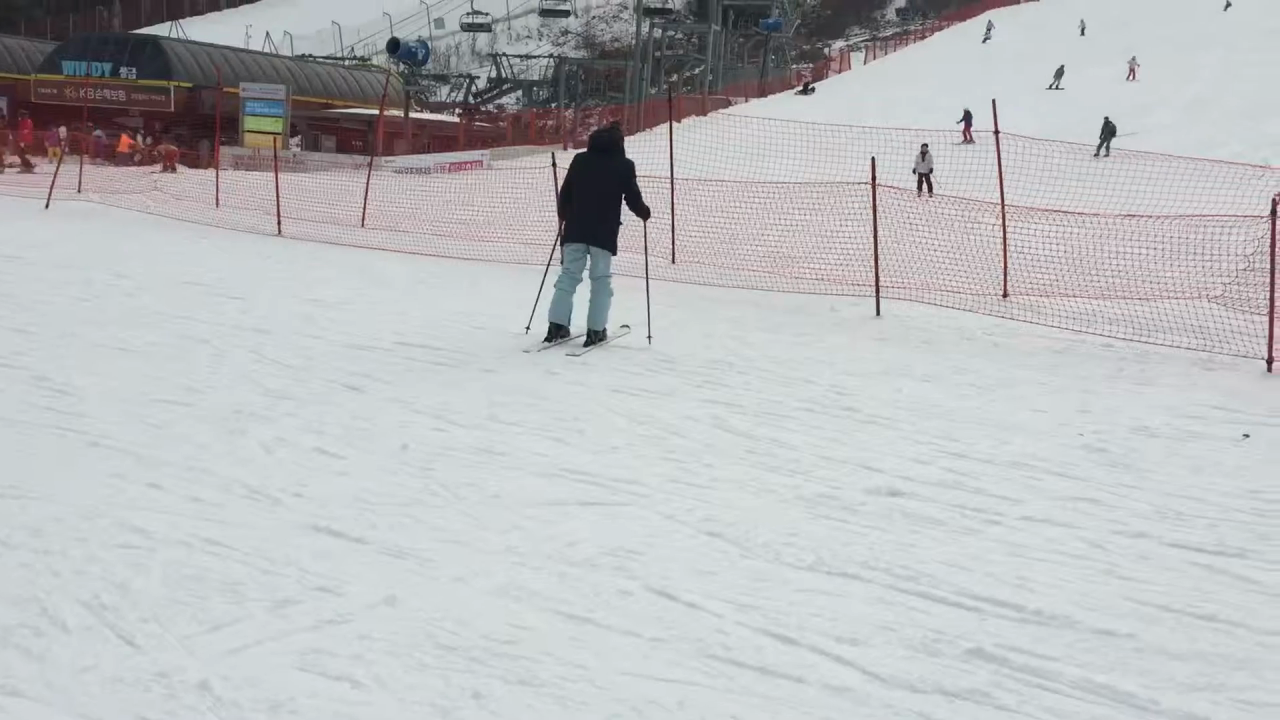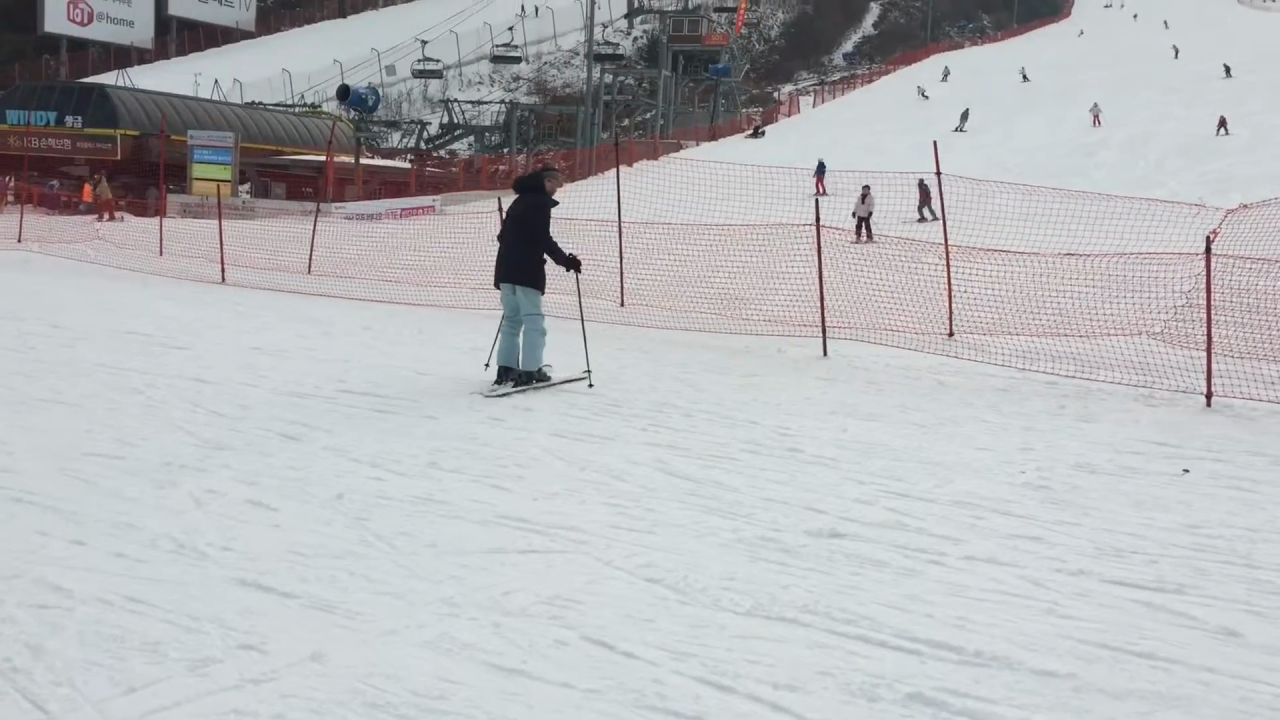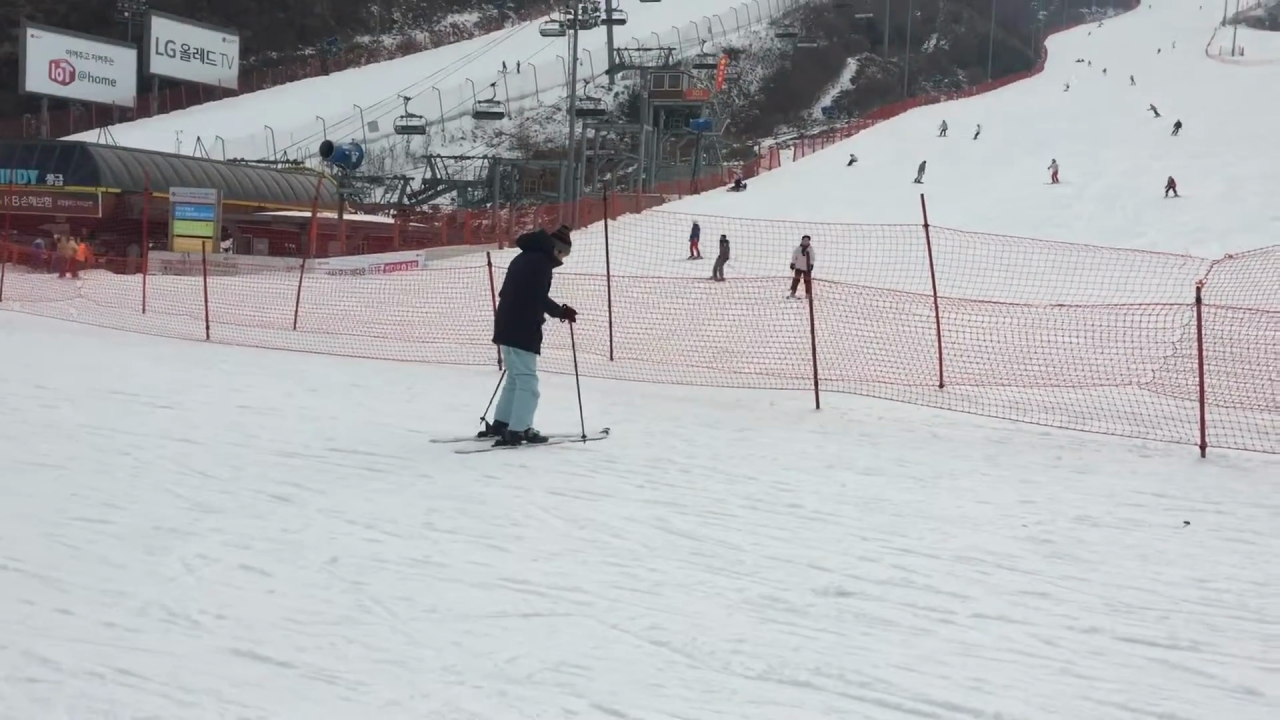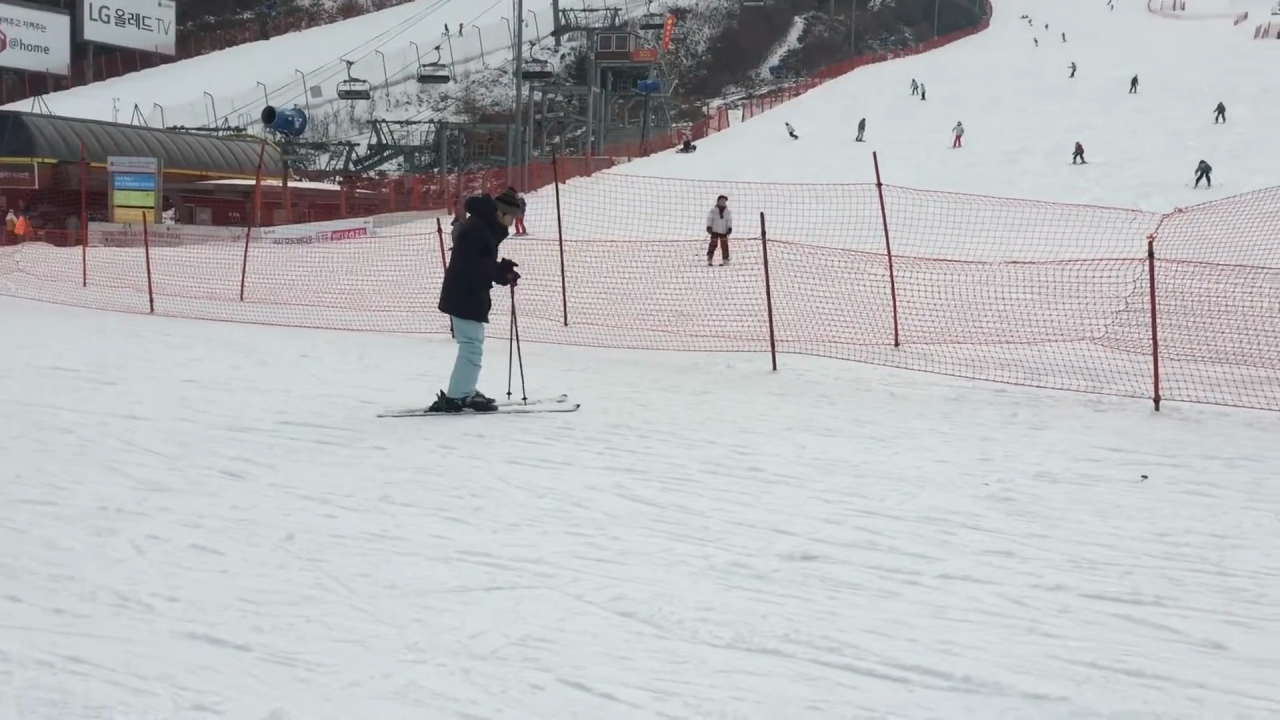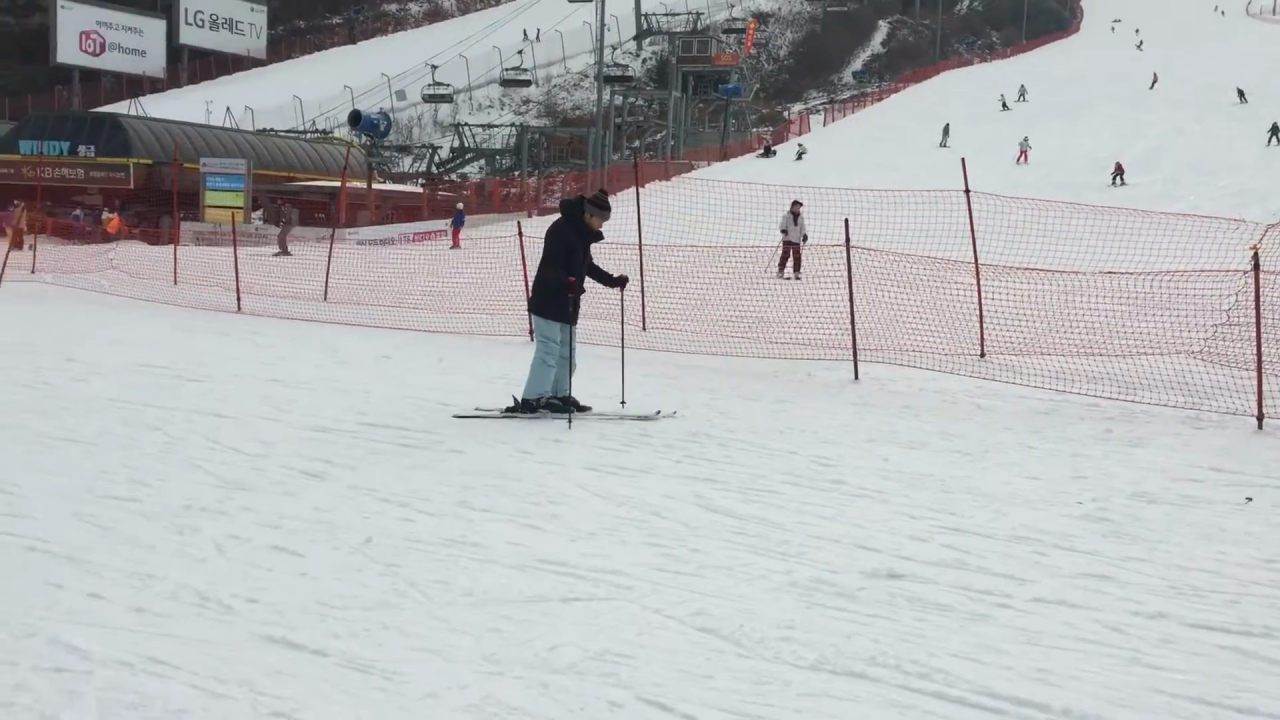
dt=1s
person 1, frame 1
left shoulder: (580, 159)
right shoulder: (624, 165)
left elbow: (566, 191)
right elbow: (633, 198)
left wrist: (564, 215)
right wrist: (644, 212)
left hip: (576, 228)
right hip: (604, 230)
left knee: (568, 275)
right knee: (600, 279)
left ankle: (557, 326)
right ankle: (595, 330)
person 1, frame 2
left shoulder: (519, 202)
right shoulder: (540, 202)
left elbow: (503, 235)
right elbow: (543, 238)
right wrist: (565, 260)
left hip: (507, 268)
right hip: (528, 270)
left knee: (512, 319)
right knee: (533, 319)
left ankle: (506, 369)
right ankle: (530, 370)
person 1, frame 3
left shoulder: (524, 257)
right shoulder: (541, 261)
right elbow: (538, 297)
right wrist: (560, 311)
left hip: (507, 325)
right hip: (522, 328)
left knee: (515, 377)
right knee: (527, 379)
left ankle: (501, 423)
right ankle: (518, 430)
person 1, frame 4
left shoulder: (487, 226)
right shoulder: (476, 226)
right elbow: (468, 262)
left wrist: (503, 274)
right wrist: (500, 268)
left hip: (472, 294)
right hip: (464, 295)
left knee: (473, 344)
right knee: (471, 345)
left ankle: (463, 391)
right ankle: (457, 397)
person 1, frame 5
left shoulder: (584, 233)
right shoulder: (562, 228)
left elbow: (587, 266)
right elbow: (549, 263)
left wrist: (611, 280)
right wrist: (564, 282)
left hip: (568, 300)
right hip: (548, 298)
left knee: (566, 350)
right knee: (549, 348)
left ankle: (559, 394)
right ankle: (534, 398)
